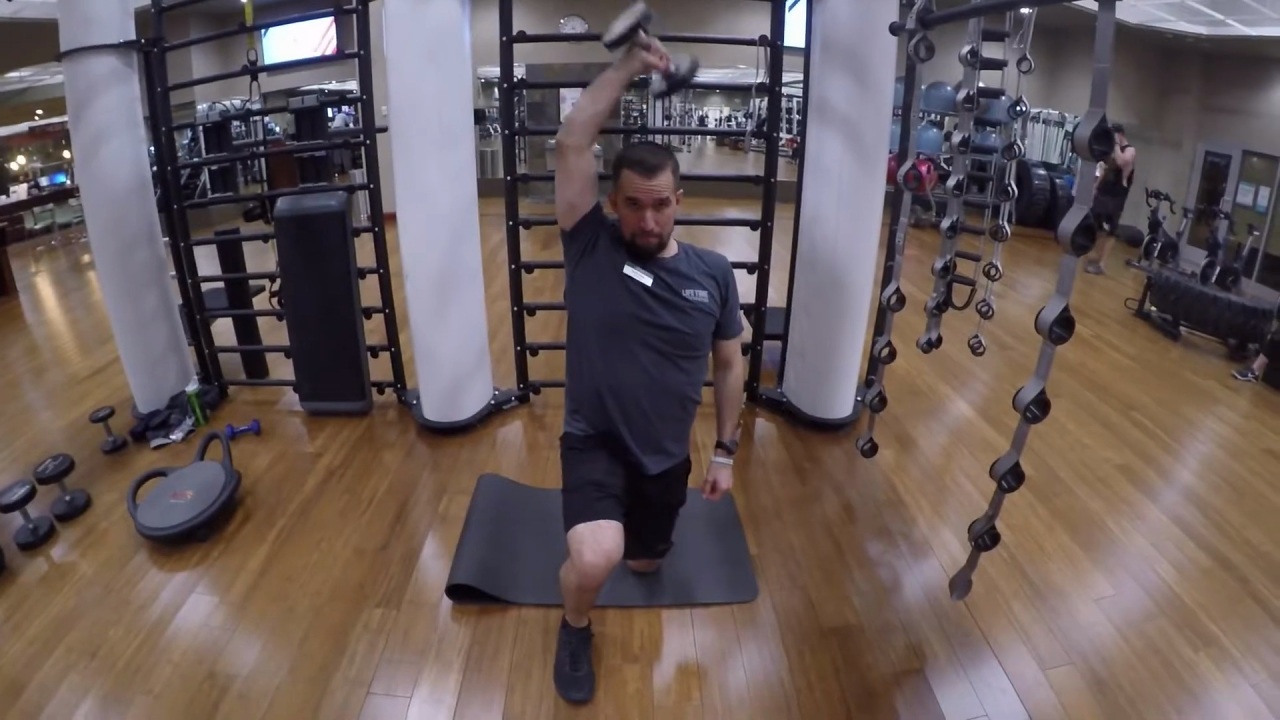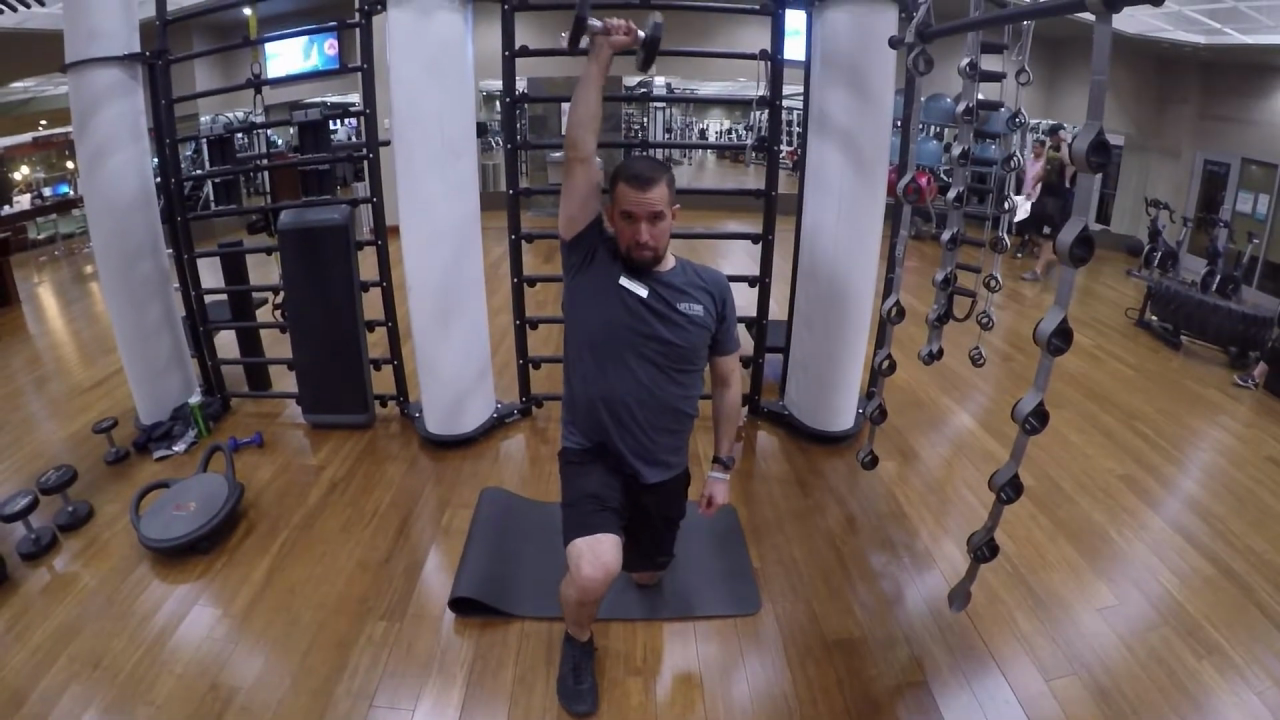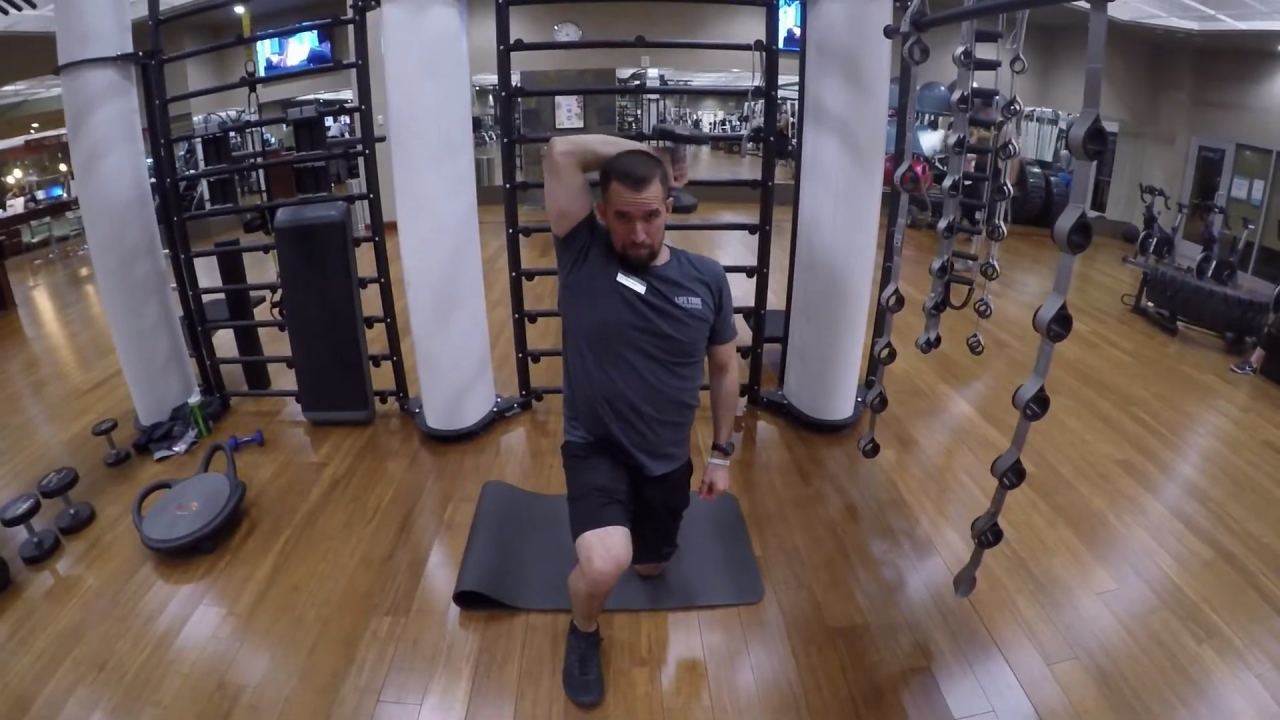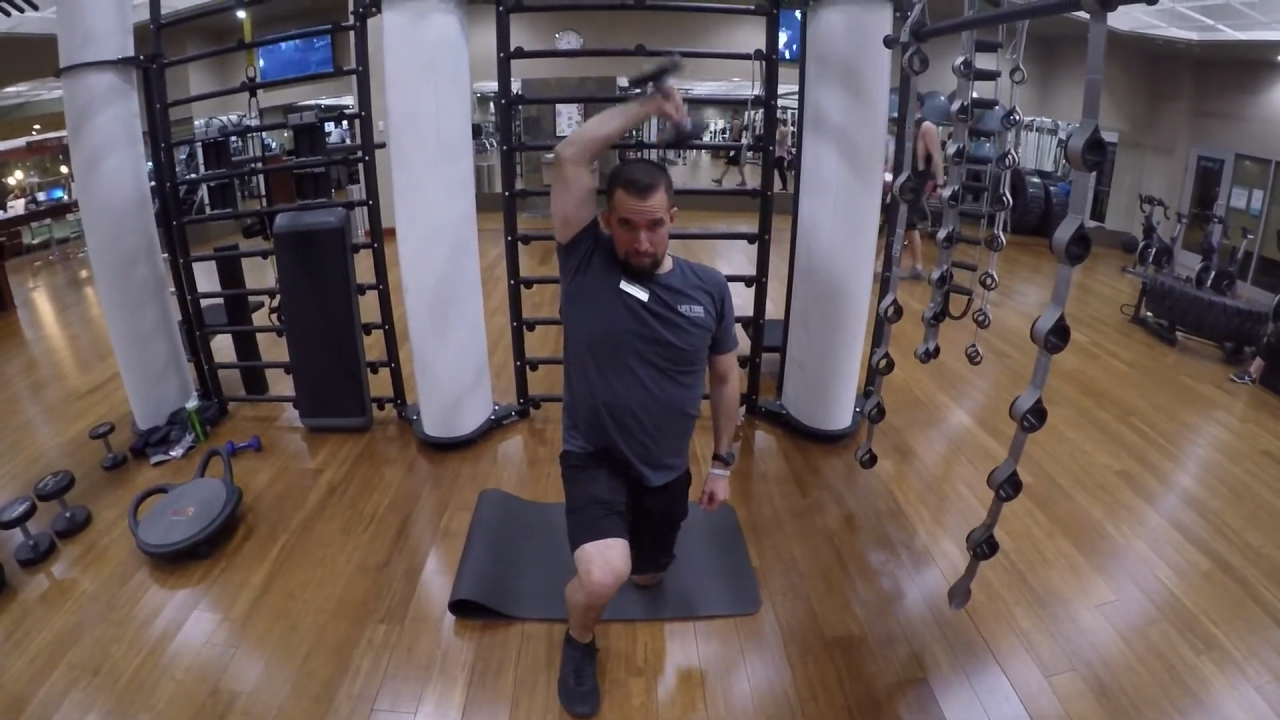
dt=1s
person 1, frame 1
left shoulder: (712, 273)
right shoulder: (591, 248)
left elbow: (729, 367)
right elbow: (570, 145)
left wrist: (724, 453)
right wrist: (630, 65)
left hip: (666, 455)
right hip: (593, 443)
left knee: (644, 563)
right knee: (595, 561)
left ankle: (638, 523)
right ankle: (574, 628)
person 1, frame 2
left shoulder: (709, 289)
right shoulder: (588, 262)
left elbow: (727, 381)
right elbow: (579, 157)
left wrist: (722, 466)
right wrist: (600, 54)
left hip: (665, 468)
right hip: (591, 456)
left knee: (647, 575)
right knee: (593, 575)
left ankle: (636, 536)
right ankle: (577, 643)
person 1, frame 3
left shoulder: (706, 278)
right shoulder: (583, 255)
left elbow: (724, 368)
right elbow: (560, 152)
left wrist: (721, 453)
right wrist: (648, 151)
left hip: (668, 458)
right hip: (595, 449)
left knee: (650, 567)
right knee: (604, 566)
left ankle: (639, 531)
right ankle: (583, 633)
person 1, frame 4
left shoulder: (707, 287)
right shoulder: (586, 262)
left elbow: (725, 379)
right elbow: (568, 158)
left wrist: (722, 463)
right wrist: (648, 107)
left hip: (666, 469)
right hip: (594, 459)
left knee: (647, 577)
right knee: (603, 577)
left ankle: (637, 540)
right ankle: (579, 643)
